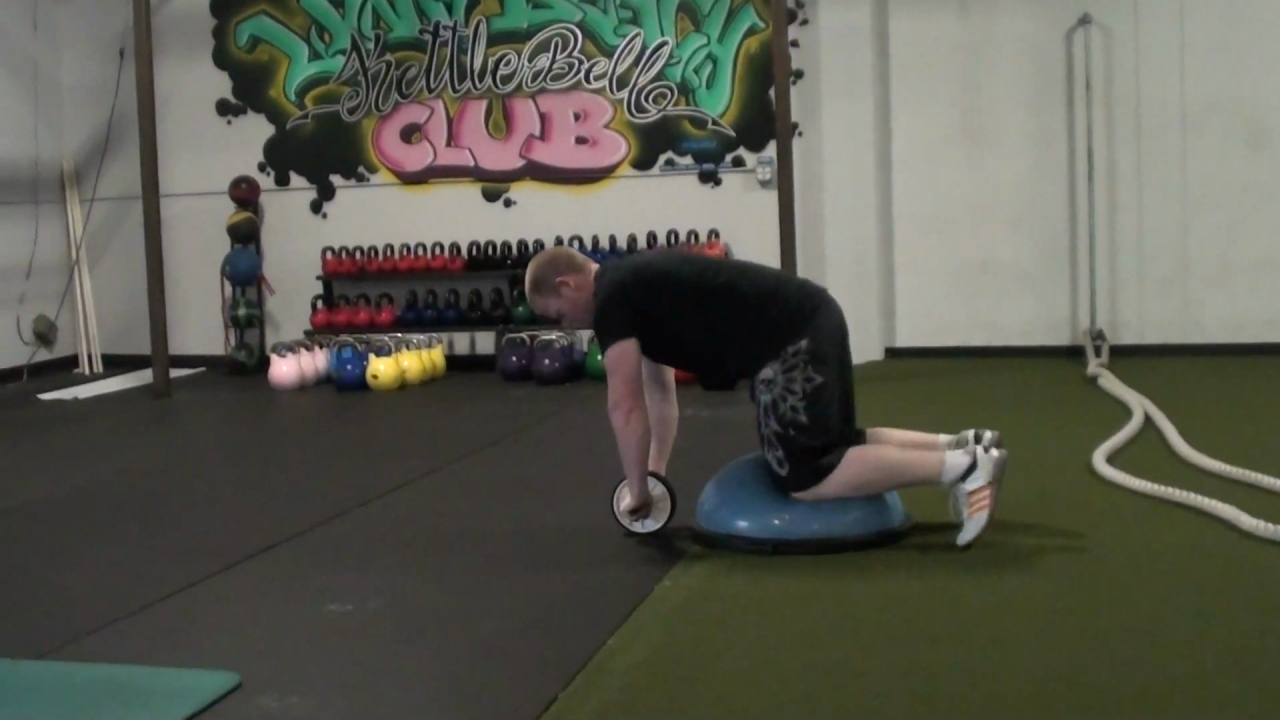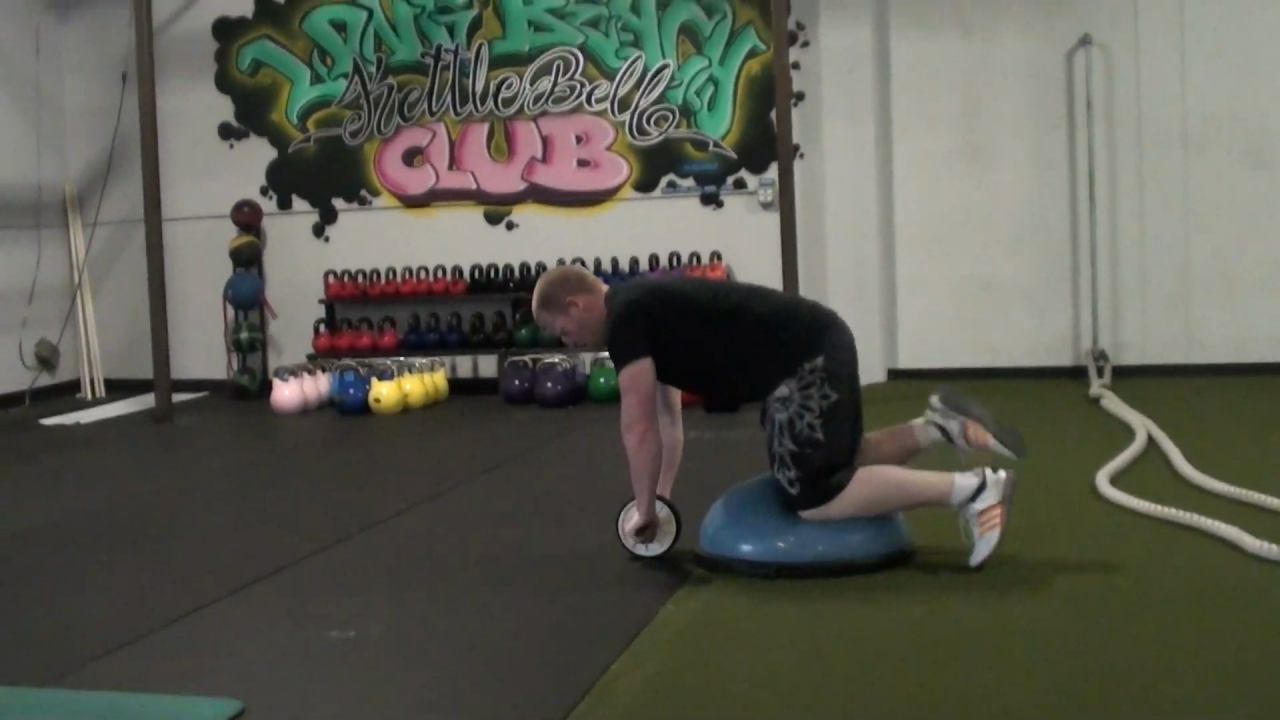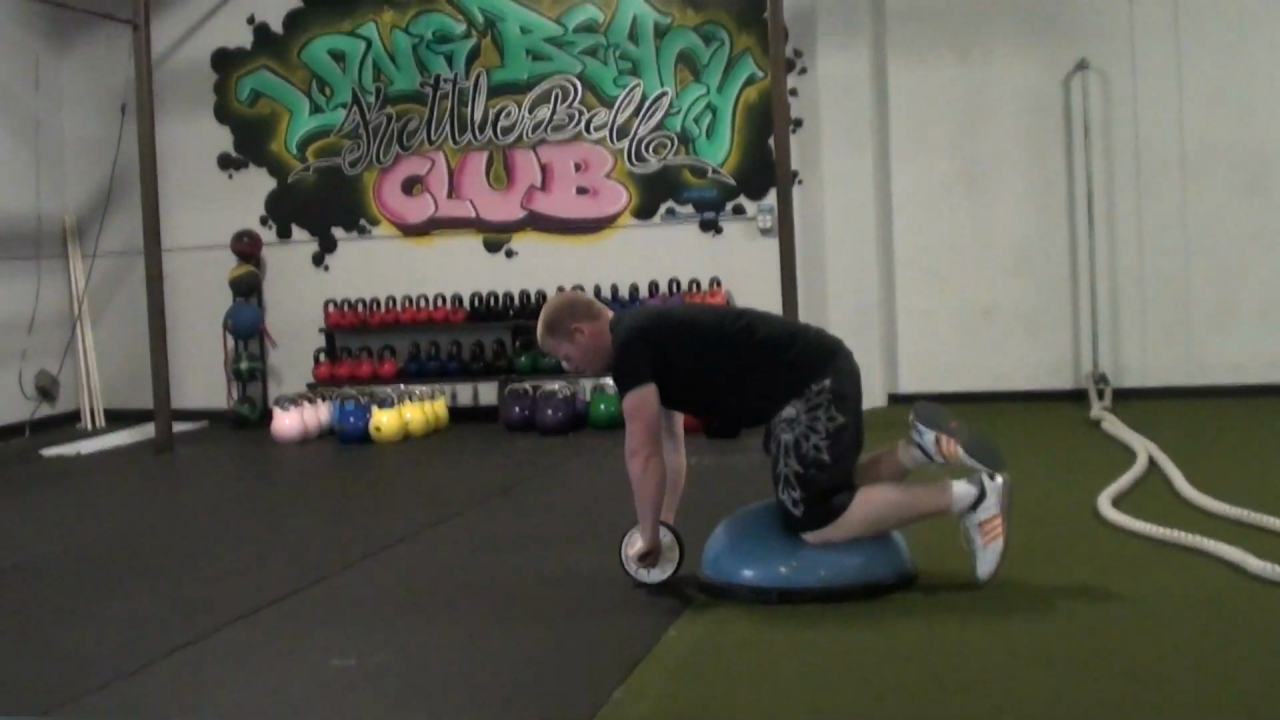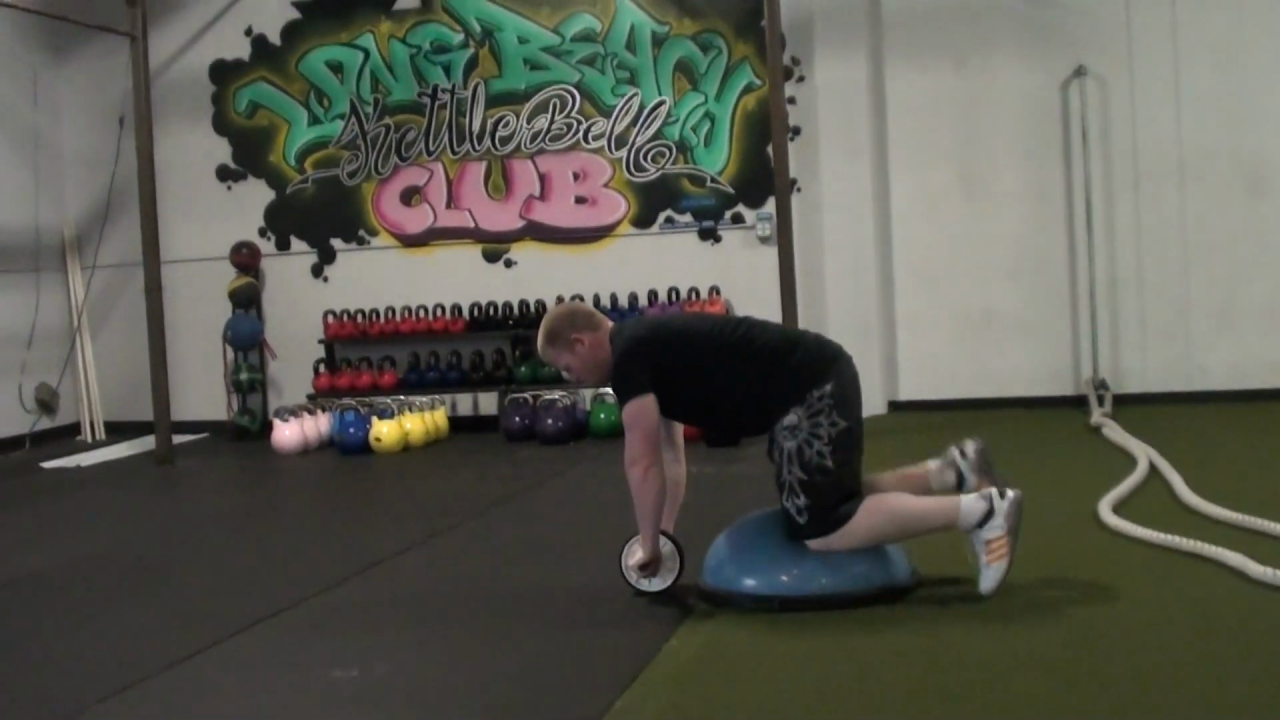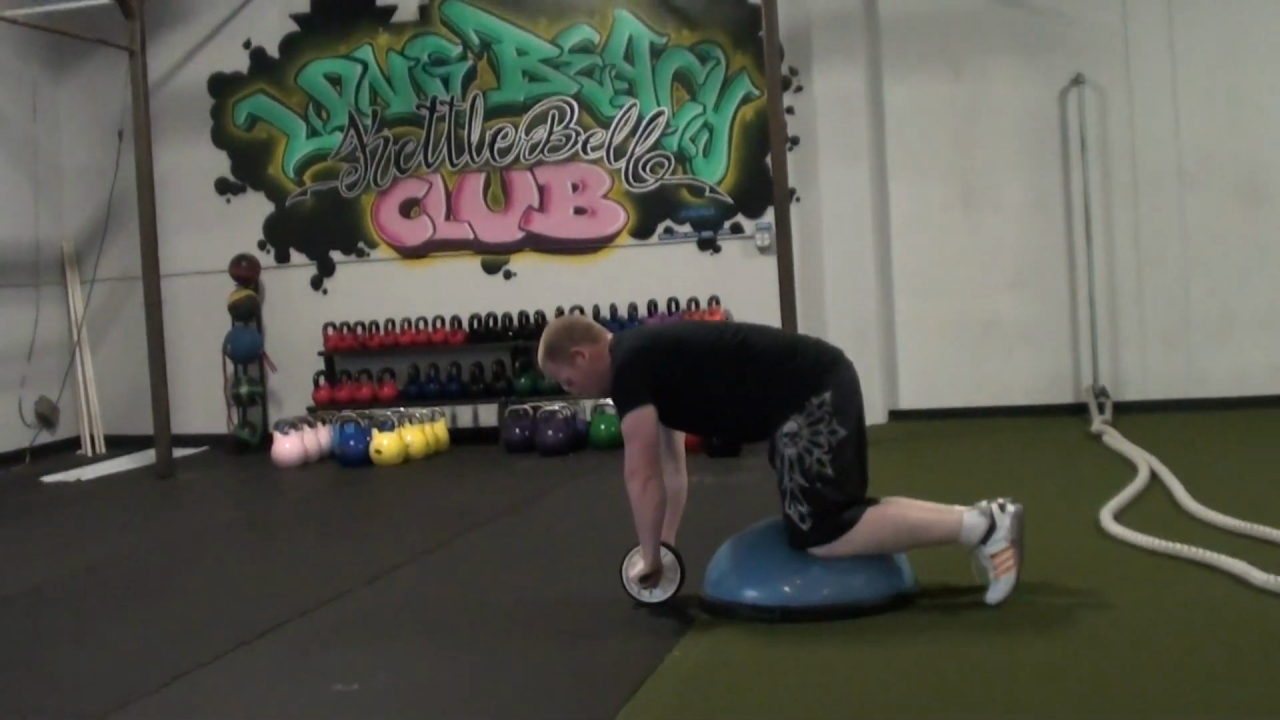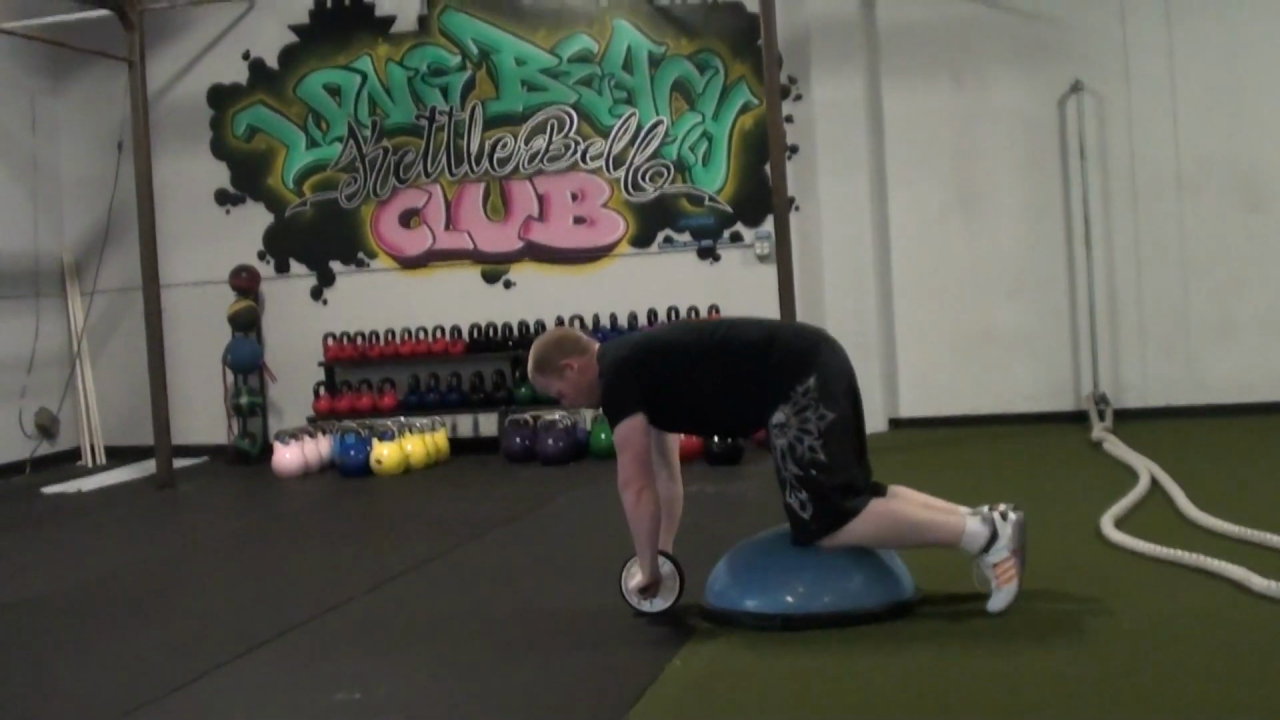
dt=0.2s
person 1, frame 1
left shoulder: (612, 297)
right shoulder: (635, 287)
left elbow: (625, 406)
right elbow: (659, 391)
left wrist: (638, 491)
right wrist: (656, 473)
left hip: (791, 339)
right hip: (811, 321)
left knee: (803, 475)
right knee: (835, 448)
left ankle: (962, 465)
right ankle: (964, 451)
person 1, frame 2
left shoulder: (623, 318)
right shoulder: (644, 308)
left elbow: (638, 426)
right elbow: (667, 415)
left wrist: (646, 511)
right wrist: (664, 498)
left hip: (804, 361)
right hip: (817, 348)
left knee: (813, 497)
right knee: (833, 469)
left ankle: (971, 488)
right ankle: (942, 424)
person 1, frame 3
left shoulder: (629, 344)
right shoulder: (647, 335)
left elbow: (642, 452)
right elbow: (669, 443)
left wrist: (649, 537)
right wrist: (666, 524)
left hip: (809, 382)
right hip: (818, 373)
left knee: (815, 521)
right knee: (823, 497)
left ankle: (971, 495)
right ankle: (920, 446)
person 1, frame 4
left shoulder: (629, 354)
right shoulder: (648, 345)
left elbow: (642, 462)
right elbow: (669, 451)
left wrist: (649, 547)
right wrist: (665, 534)
left hip: (810, 390)
right hip: (819, 379)
left knee: (821, 528)
right knee: (832, 504)
left ankle: (977, 509)
right ankle: (950, 470)
person 1, frame 5
left shoulder: (628, 366)
right shoulder: (648, 357)
left elbow: (641, 473)
right elbow: (670, 461)
left wrist: (651, 558)
right wrist: (667, 544)
left hip: (809, 396)
right hip: (823, 380)
left knee: (822, 532)
right knee: (841, 511)
left ankle: (979, 527)
right ankle: (981, 515)
person 1, frame 6
left shoulder: (617, 375)
right shoulder: (640, 365)
left elbow: (635, 483)
right elbow: (663, 469)
left wrist: (649, 568)
right wrist: (665, 552)
left hip: (799, 382)
right hip: (816, 364)
left knee: (826, 519)
right knee: (854, 496)
left ankle: (980, 536)
right ankle: (983, 520)
